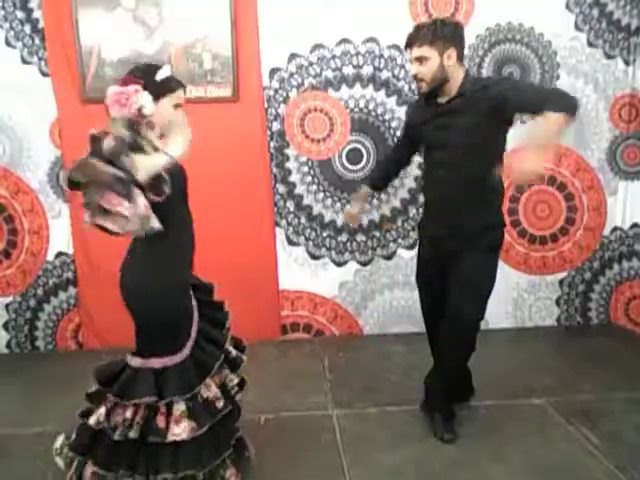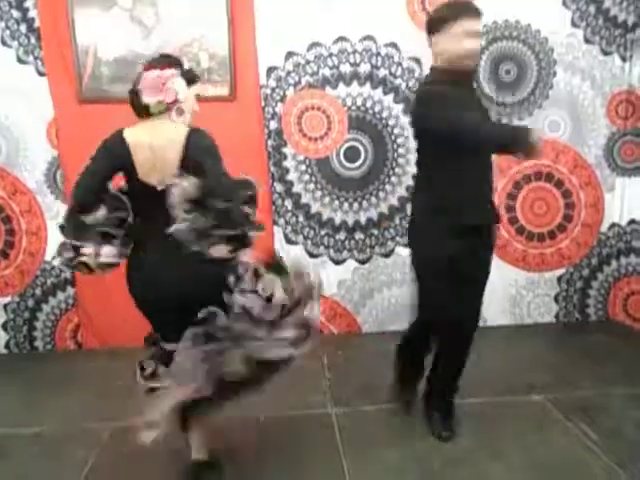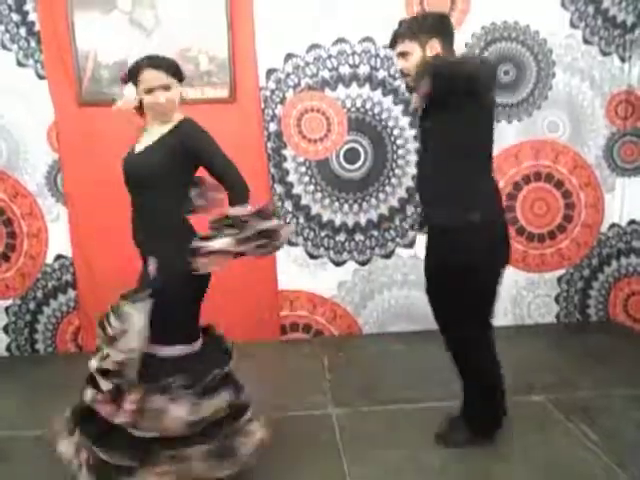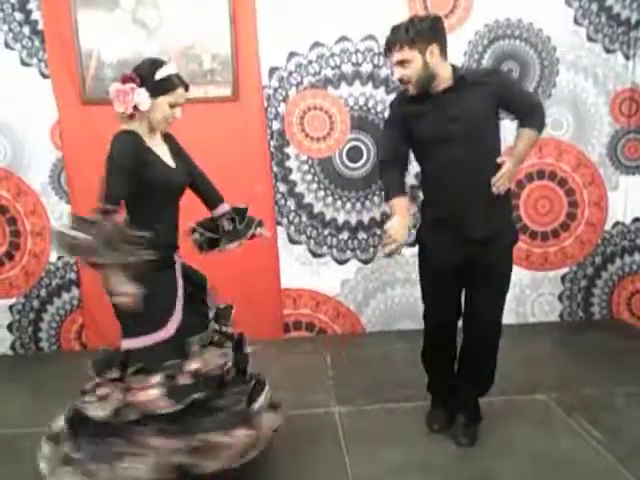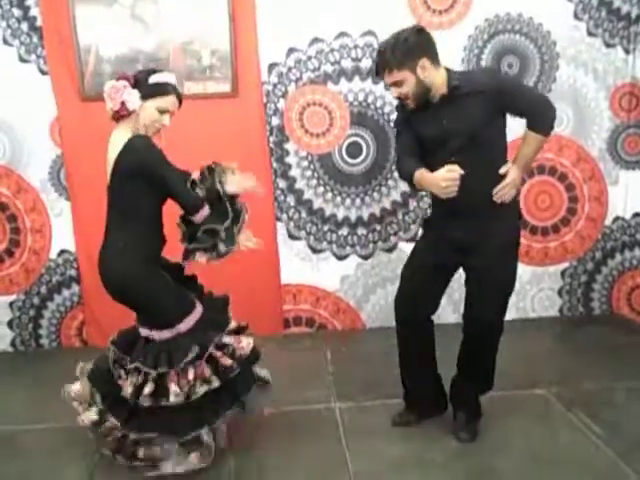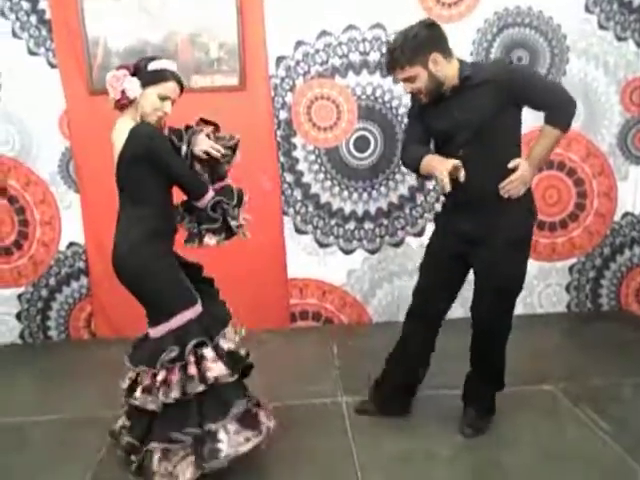
dt=0.4s
person 1, frame 1
left shoulder: (494, 94)
right shoulder: (422, 109)
left elbow: (562, 104)
right elbow: (397, 157)
left wrist: (536, 149)
right wrist: (362, 196)
left hip: (479, 238)
right hip: (434, 236)
left knee: (461, 322)
right knee: (435, 320)
left ankle: (438, 399)
right ankle: (456, 387)
person 1, frame 2
left shoulder: (467, 92)
right shoulder: (431, 97)
right elbow: (483, 137)
right wrist: (520, 138)
left hip: (474, 228)
right hip: (438, 229)
left knee: (461, 317)
right knee: (438, 315)
left ankle: (440, 401)
right ankle: (407, 372)
person 1, frame 3
left shoulder: (465, 80)
right shoulder: (432, 100)
left elbow: (439, 68)
left wrist: (427, 84)
left hip: (475, 229)
right hip: (443, 230)
left knee: (470, 325)
right knee: (453, 320)
left ankle: (482, 418)
right ankle: (477, 407)
person 1, frame 4
left shoulder: (487, 83)
right shoulder: (404, 107)
left elbow: (534, 112)
right elbow: (391, 163)
left wrist: (514, 161)
right wrist: (398, 211)
left hip: (493, 230)
right hip: (441, 234)
left knee: (483, 325)
right knee: (439, 322)
left ankle: (467, 407)
right ankle: (442, 399)
person 1, frame 5
left shoulder: (487, 86)
right shoulder: (409, 111)
left elbow: (543, 112)
right elbow: (406, 162)
left wrist: (519, 169)
right wrist: (430, 180)
left hip: (494, 226)
right hip: (443, 224)
left knee: (483, 321)
right knee: (409, 306)
left ankle: (466, 405)
right ankle: (425, 398)
person 1, frame 6
left shoulder: (500, 78)
right shoulder: (424, 104)
left elbow: (562, 105)
right elbow: (411, 151)
left wrist: (533, 163)
right wrist: (436, 163)
left hip: (505, 219)
right hip: (455, 219)
left knee: (491, 316)
right knee: (425, 306)
left ankle: (479, 402)
right ankle: (393, 394)
person 2, frame 1
left shoulder: (115, 144)
right shoulder: (132, 145)
left elbow: (78, 178)
right elbow: (97, 176)
right wrist: (166, 153)
left hip: (154, 273)
right hip: (159, 278)
left knee: (192, 353)
right knee: (158, 370)
person 2, frame 2
left shoulder: (120, 143)
right shoulder: (196, 139)
left elbow: (82, 200)
right elbow: (230, 196)
left wrist: (92, 240)
left hip: (148, 273)
right hip: (199, 267)
left knee: (178, 350)
left ankle: (197, 446)
person 2, frame 3
left shoulder: (186, 132)
right shoulder: (148, 136)
left elbow: (233, 180)
left wrist: (235, 229)
left hip: (174, 263)
right hip: (159, 261)
left knee: (167, 353)
person 2, frame 4
left shoulder: (165, 142)
right shoulder: (127, 144)
left elbow: (202, 185)
right elbow: (109, 206)
left wrist: (239, 222)
right wrist: (118, 270)
left hip: (160, 261)
right hip: (136, 265)
left knee: (195, 337)
right knee: (154, 353)
person 2, frame 5
left shoulder: (126, 143)
right shoulder: (140, 149)
left elbow: (177, 180)
right elbow: (187, 201)
left wrist: (219, 182)
right wrist: (230, 232)
left hip: (125, 261)
right hip: (133, 267)
left knee: (161, 331)
right knee: (193, 331)
right ankle: (182, 443)
person 2, frame 6
left shoulder: (130, 131)
right shoulder: (146, 136)
left elbow: (173, 147)
right elbow: (192, 186)
left wrist: (192, 143)
left hip: (137, 250)
right hip: (145, 254)
left knee: (172, 336)
right knee: (191, 335)
left ankle: (154, 435)
right ankle: (193, 440)
